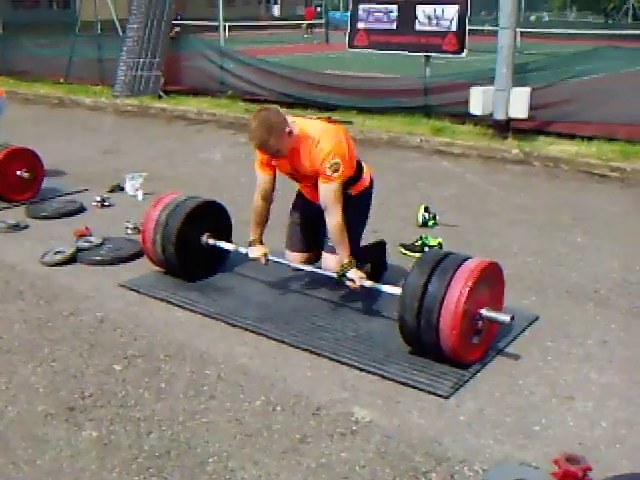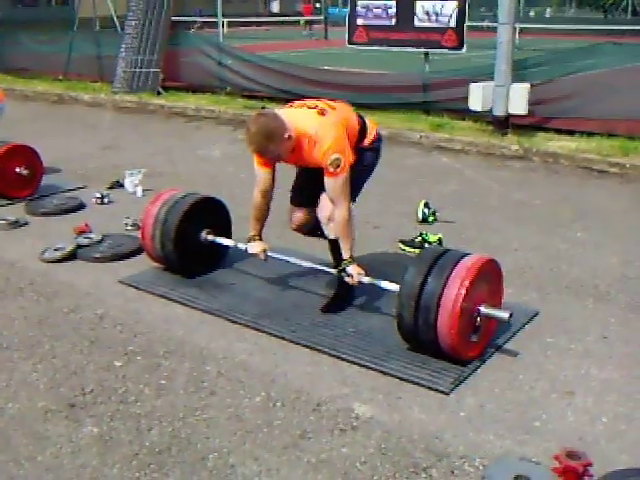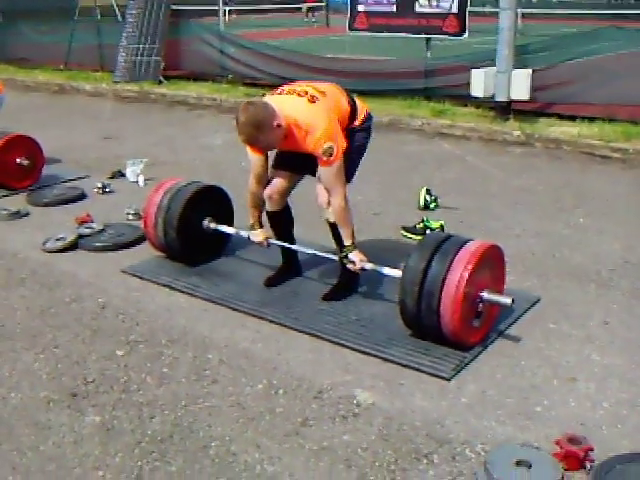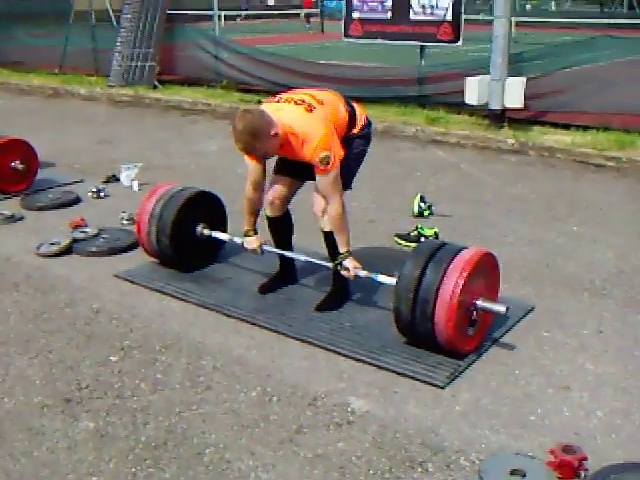
dt=0.4s
person 1, frame 1
left shoulder: (326, 145)
right shoulder: (270, 142)
left elbow: (332, 211)
right elbow: (263, 196)
left wrist: (347, 264)
right wrist: (255, 241)
left hip: (352, 194)
right hip: (311, 195)
left knee: (333, 266)
right knee: (296, 260)
left ankle: (373, 253)
person 1, frame 2
left shoulder: (325, 140)
right shoulder: (268, 136)
left elbow: (341, 206)
right elbow: (263, 192)
left wrist: (349, 261)
right wrist: (255, 237)
left hip: (361, 145)
right hip: (315, 155)
left knee: (327, 213)
right knee: (299, 221)
left ankle: (345, 286)
right ankle: (341, 243)
person 1, frame 3
left shoulder: (317, 128)
right shoulder: (259, 122)
left elbow: (336, 194)
right elbow: (257, 179)
left wrist: (350, 247)
right wrist: (255, 225)
left hip: (351, 124)
left knee: (325, 199)
right knee: (273, 193)
left ankle: (348, 274)
right ankle: (290, 262)
person 1, frame 4
left shoulder: (315, 137)
right shoulder: (256, 130)
left elbow: (334, 202)
right elbow: (254, 186)
left wrist: (345, 255)
right wrist: (250, 232)
left hip: (351, 131)
left knee: (321, 207)
right knee: (274, 199)
left ankle: (340, 284)
right ankle: (286, 270)
